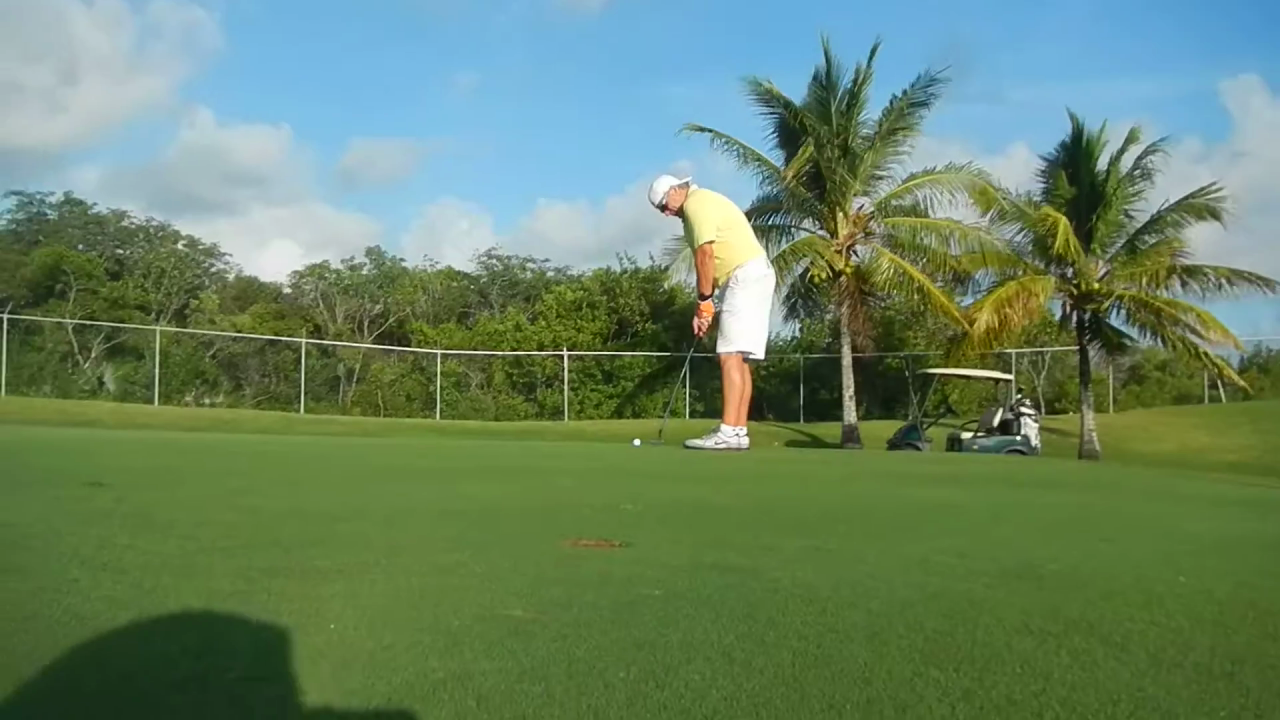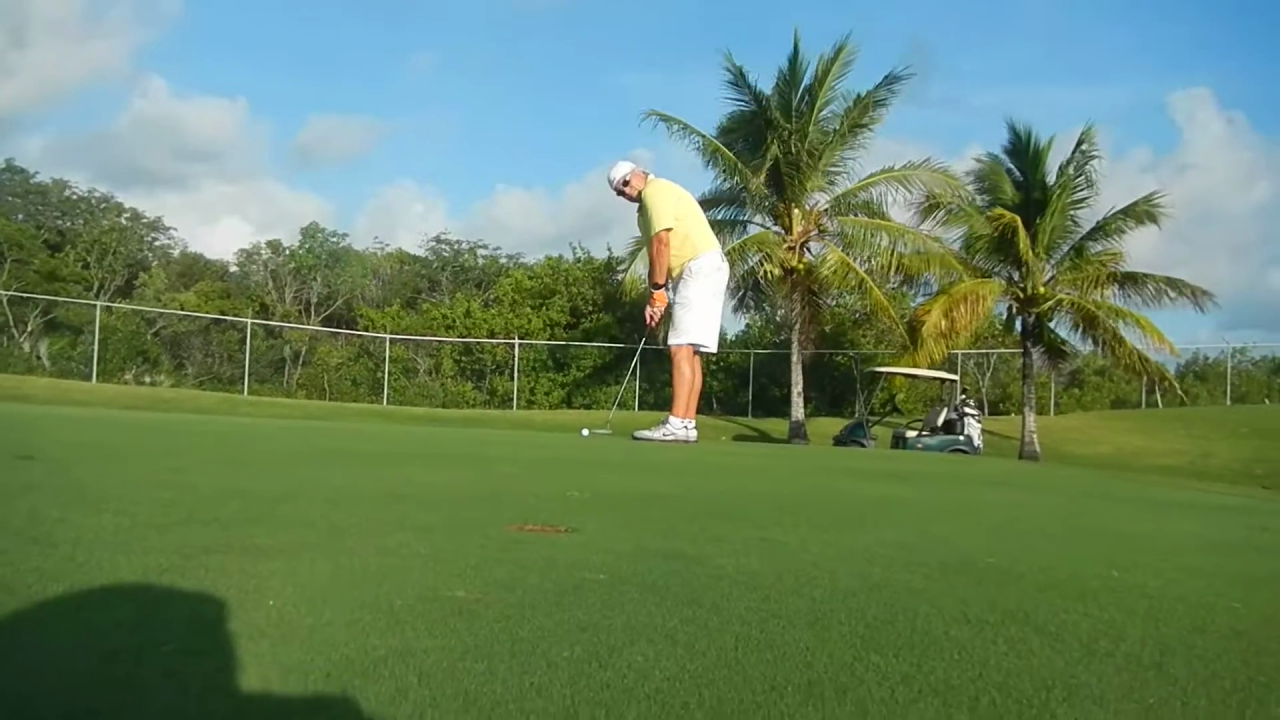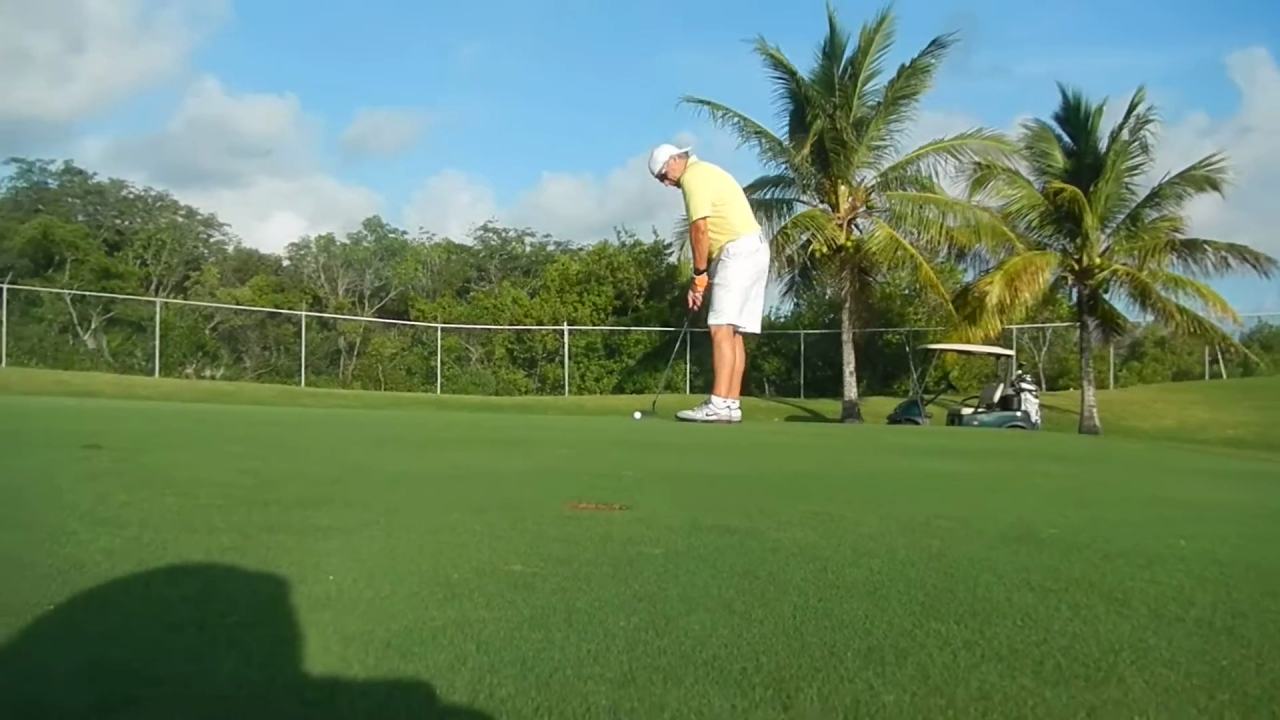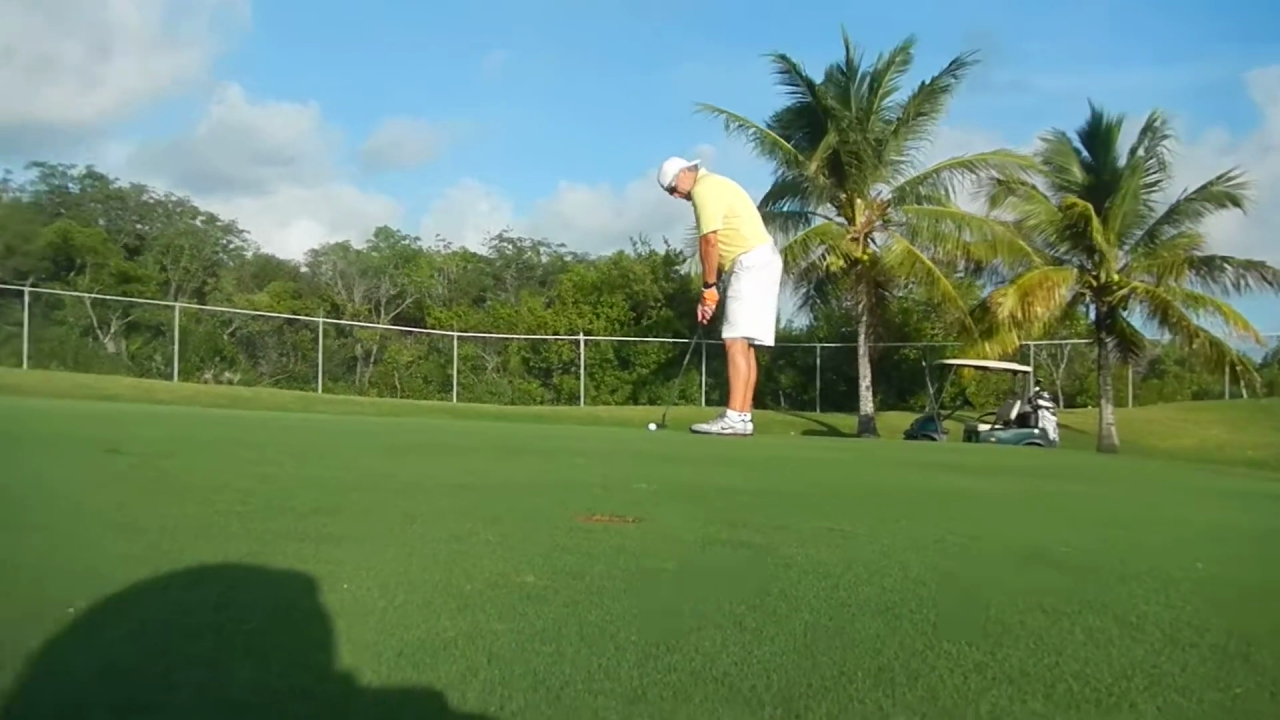
dt=1s
person 1, frame 1
left shoulder: (697, 202)
right shoulder: (691, 217)
left elbow: (706, 255)
right elbow: (705, 264)
left wrist: (704, 302)
right wrist: (703, 307)
left hip: (747, 276)
right hip: (742, 280)
left knee: (731, 355)
right knee: (738, 357)
left ankle: (728, 431)
right ankle: (738, 431)
person 1, frame 2
left shoulder: (656, 190)
right shoulder: (643, 210)
left elbow: (662, 242)
right elbow: (655, 256)
left wrist: (657, 290)
right wrist: (654, 297)
left hip: (701, 268)
right hip: (693, 273)
left knee: (682, 347)
right knee: (690, 350)
left ankle: (677, 423)
right ankle: (687, 424)
person 1, frame 3
left shoulder: (694, 175)
right shoulder: (701, 175)
left elbow: (700, 229)
right elbow: (709, 232)
left wrist: (699, 274)
right wrist: (702, 276)
left hip: (739, 251)
right hip: (744, 251)
left knee: (722, 328)
right knee: (732, 330)
left ankle: (719, 404)
right ankle: (731, 404)
person 1, frame 4
left shoulder: (704, 187)
right shoulder: (712, 187)
left elbow: (710, 242)
right elbow: (720, 245)
left wrist: (708, 288)
right wrist: (710, 290)
left hip: (752, 263)
right hip: (754, 263)
left knee: (736, 341)
right knee: (743, 343)
left ankle: (734, 417)
right ankle: (743, 416)
